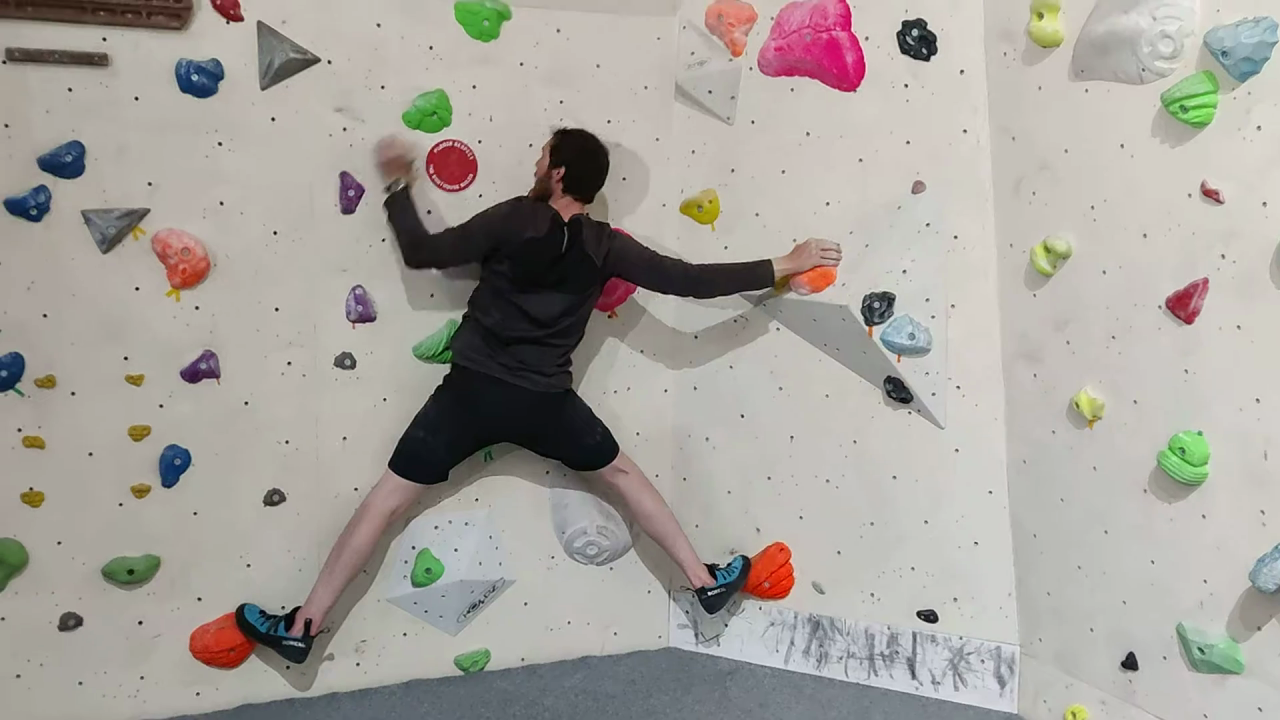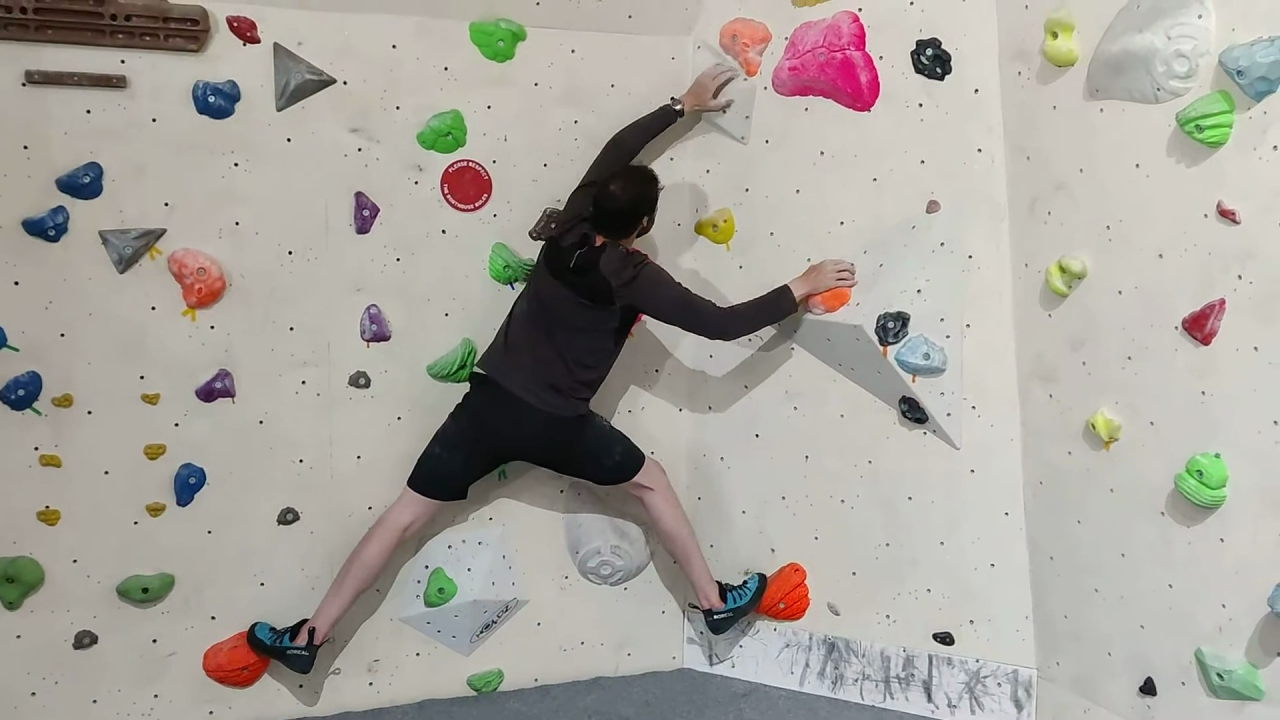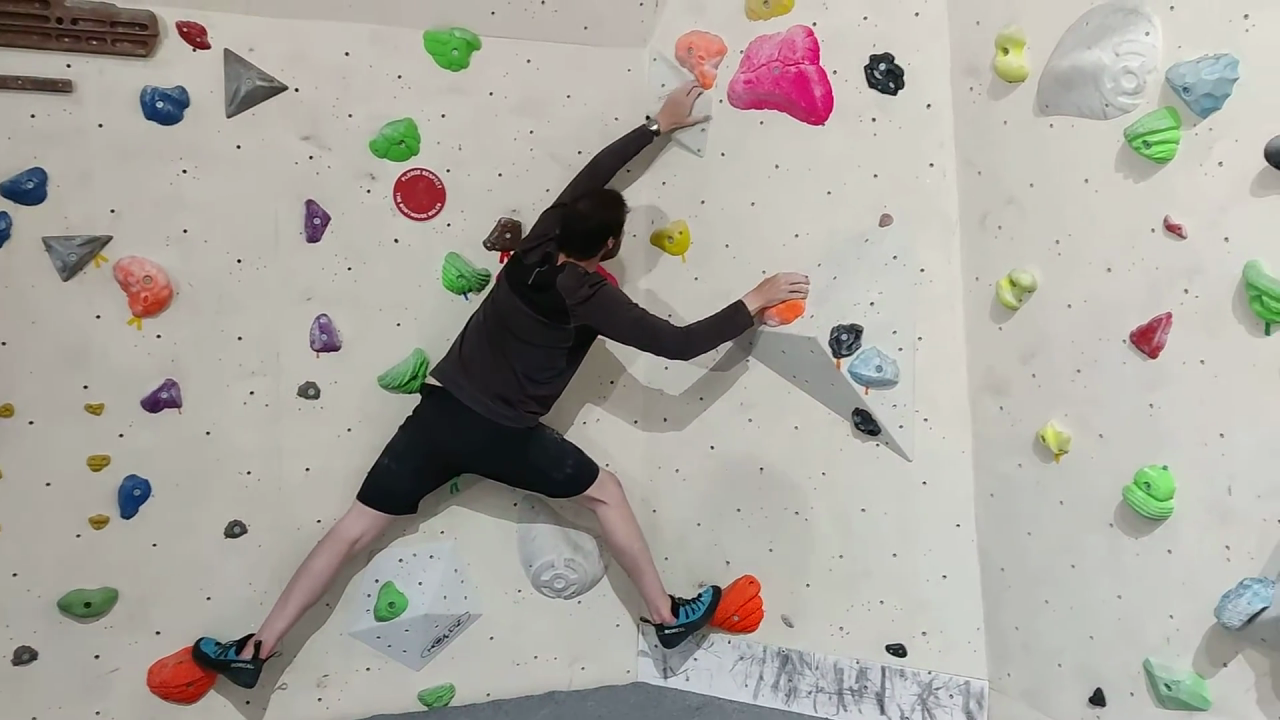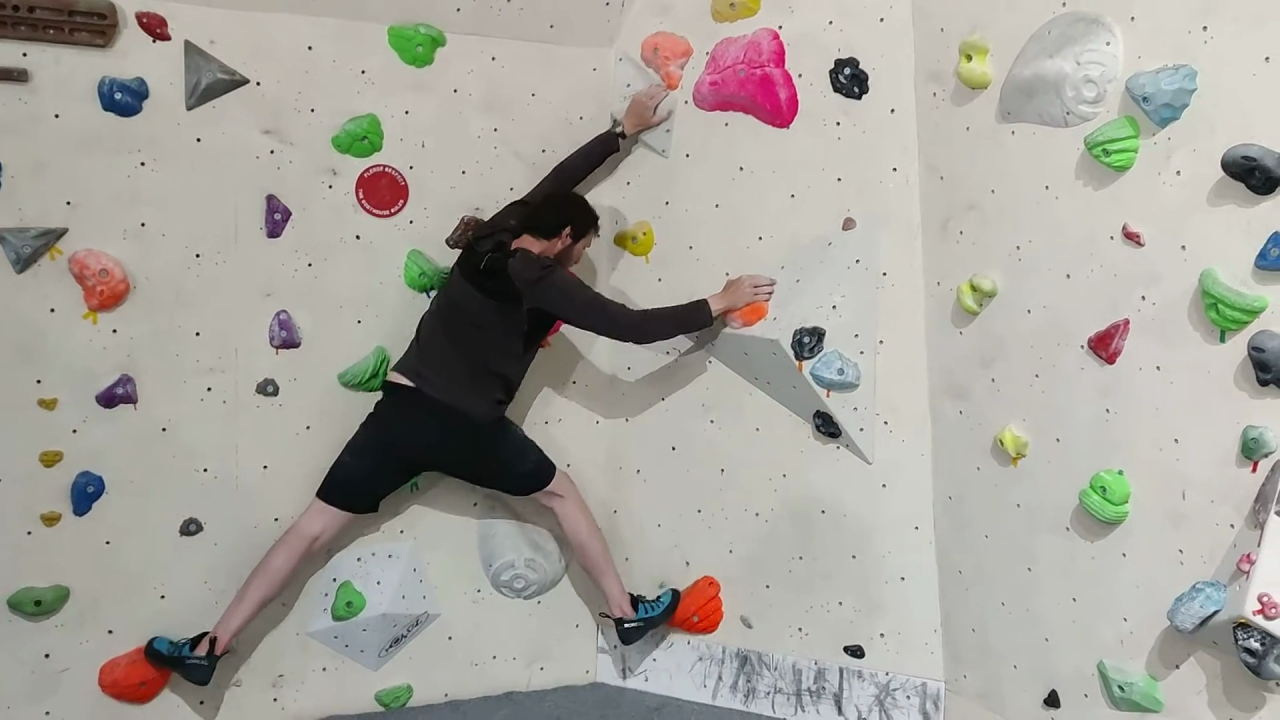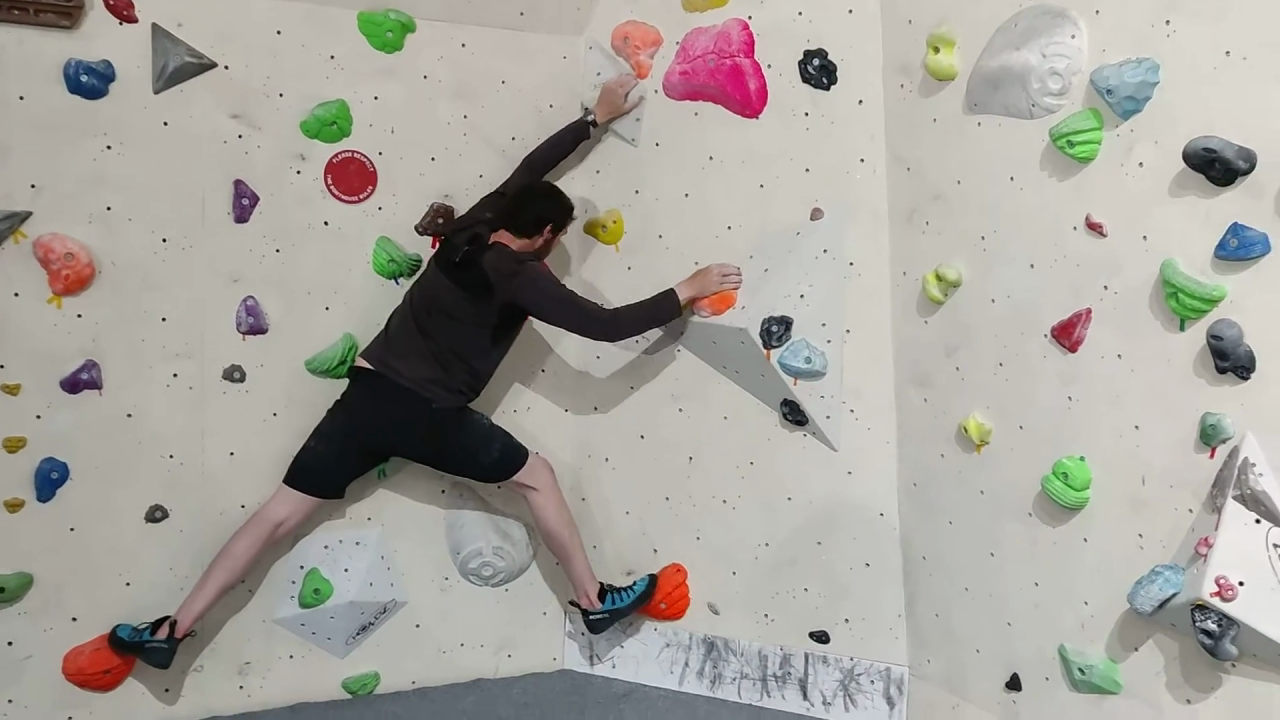
dt=1s
person 1, frame 1
left shoulder: (514, 219)
right shoulder: (604, 246)
left elbow: (420, 252)
right elbow: (692, 280)
left wrist: (396, 183)
right wrist: (783, 265)
left hip: (472, 391)
right hip: (544, 402)
left knee: (386, 498)
right knee: (623, 473)
left ankle: (303, 626)
right ankle: (704, 582)
person 1, frame 2
left shoulder: (570, 226)
right shoulder: (632, 277)
left elbow: (616, 151)
right elbow: (722, 323)
left wrist: (682, 107)
right wrist: (801, 288)
left hip: (489, 404)
right hip: (556, 425)
left knee: (403, 515)
right knee: (651, 482)
left ankle: (309, 636)
right ankle: (714, 602)
person 1, frame 3
left shoulder: (539, 241)
right shoulder: (590, 297)
left elbow: (592, 171)
right elbow: (681, 343)
left wrist: (657, 125)
right wrist: (755, 301)
left hip: (439, 413)
right hip: (501, 435)
left knee: (353, 530)
right knee: (606, 492)
left ankle: (254, 651)
right ankle: (665, 616)
person 1, frame 4
left shoulder: (493, 234)
right shoulder: (542, 282)
left elbow: (556, 180)
right elbow: (632, 326)
left wrist: (623, 131)
right wrist: (716, 305)
left hip: (399, 411)
right hip: (463, 428)
left knee: (311, 529)
right knee: (562, 491)
left ankle: (210, 648)
right ankle: (625, 610)
person 1, frame 5
left shoulder: (471, 229)
right shoulder: (518, 275)
left elbow: (530, 168)
right elbow: (608, 325)
left wrist: (595, 118)
right wrist: (686, 291)
left hip: (367, 397)
right hip: (427, 417)
left knee: (278, 515)
right knee: (537, 477)
left ankle: (171, 631)
right ankle: (593, 601)
